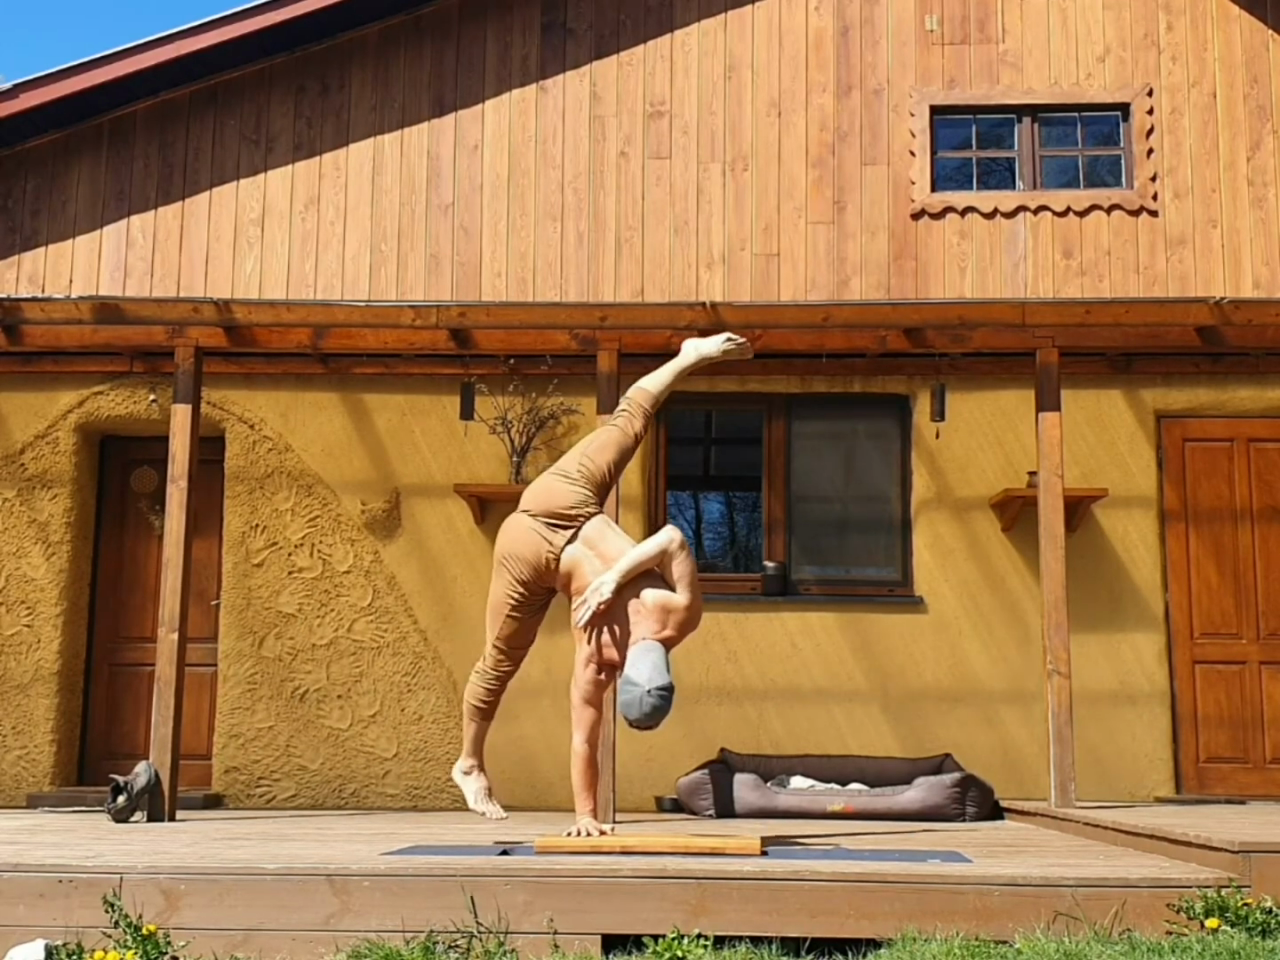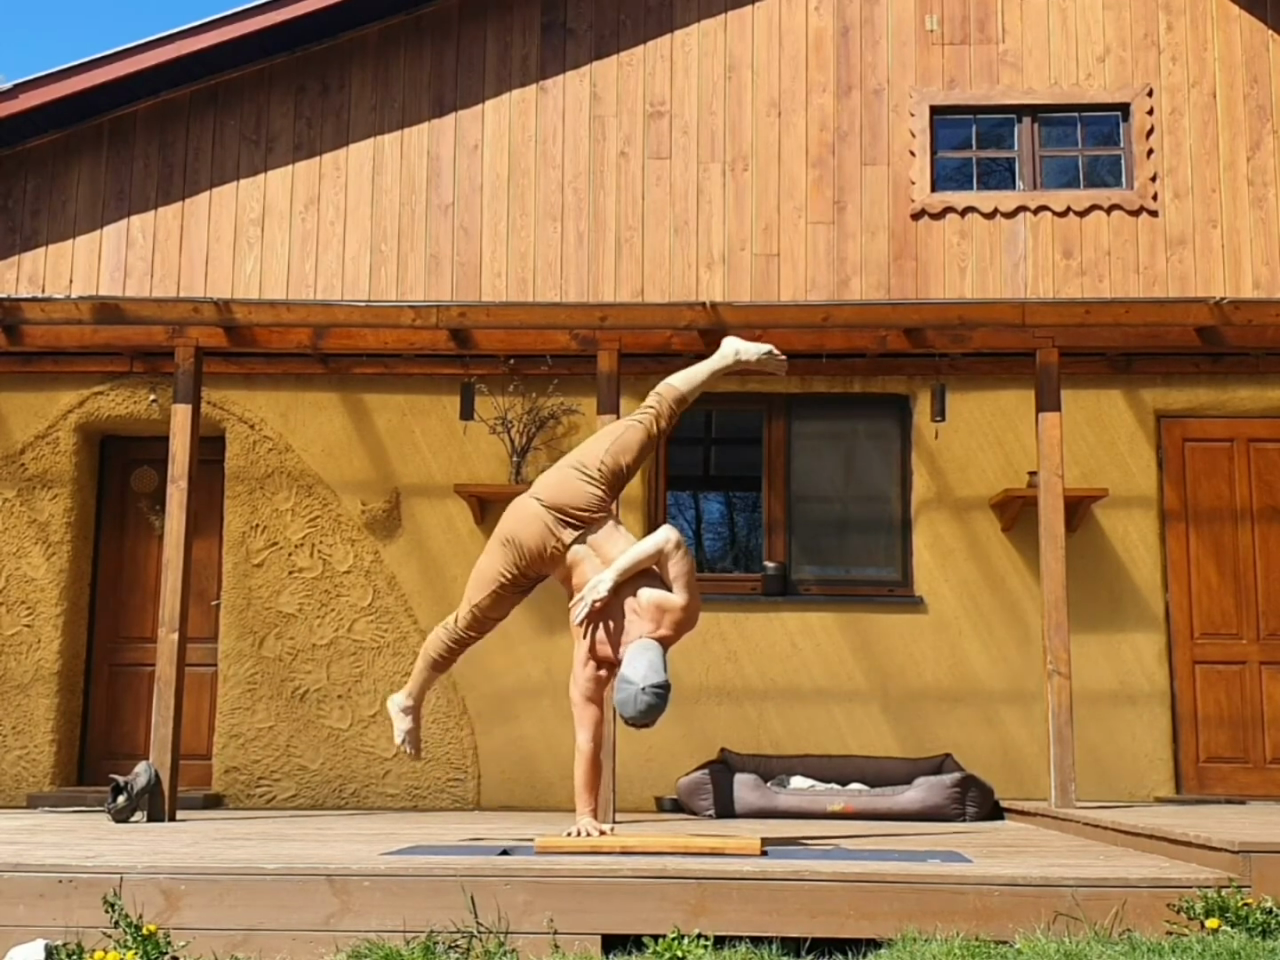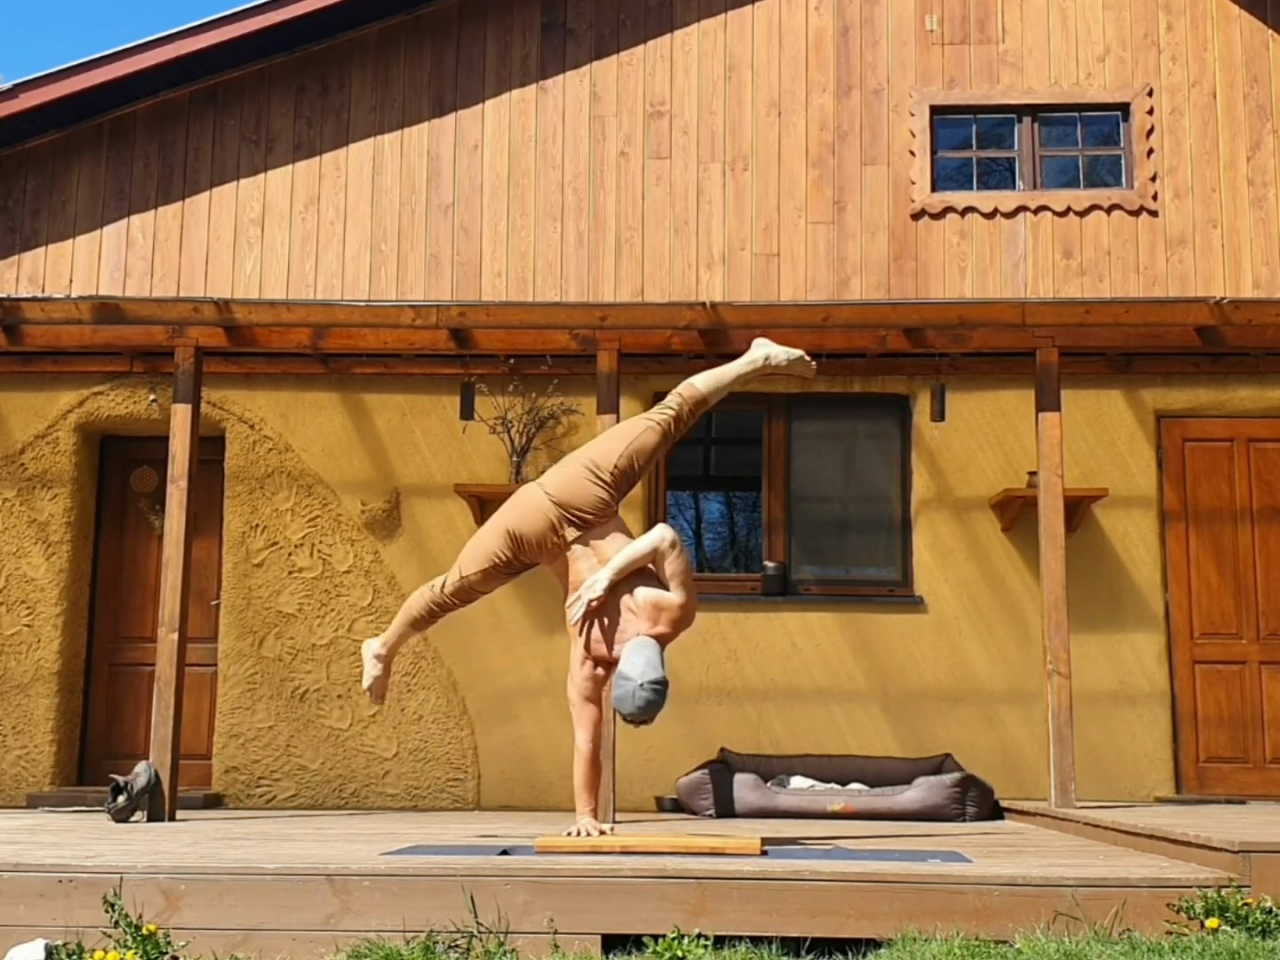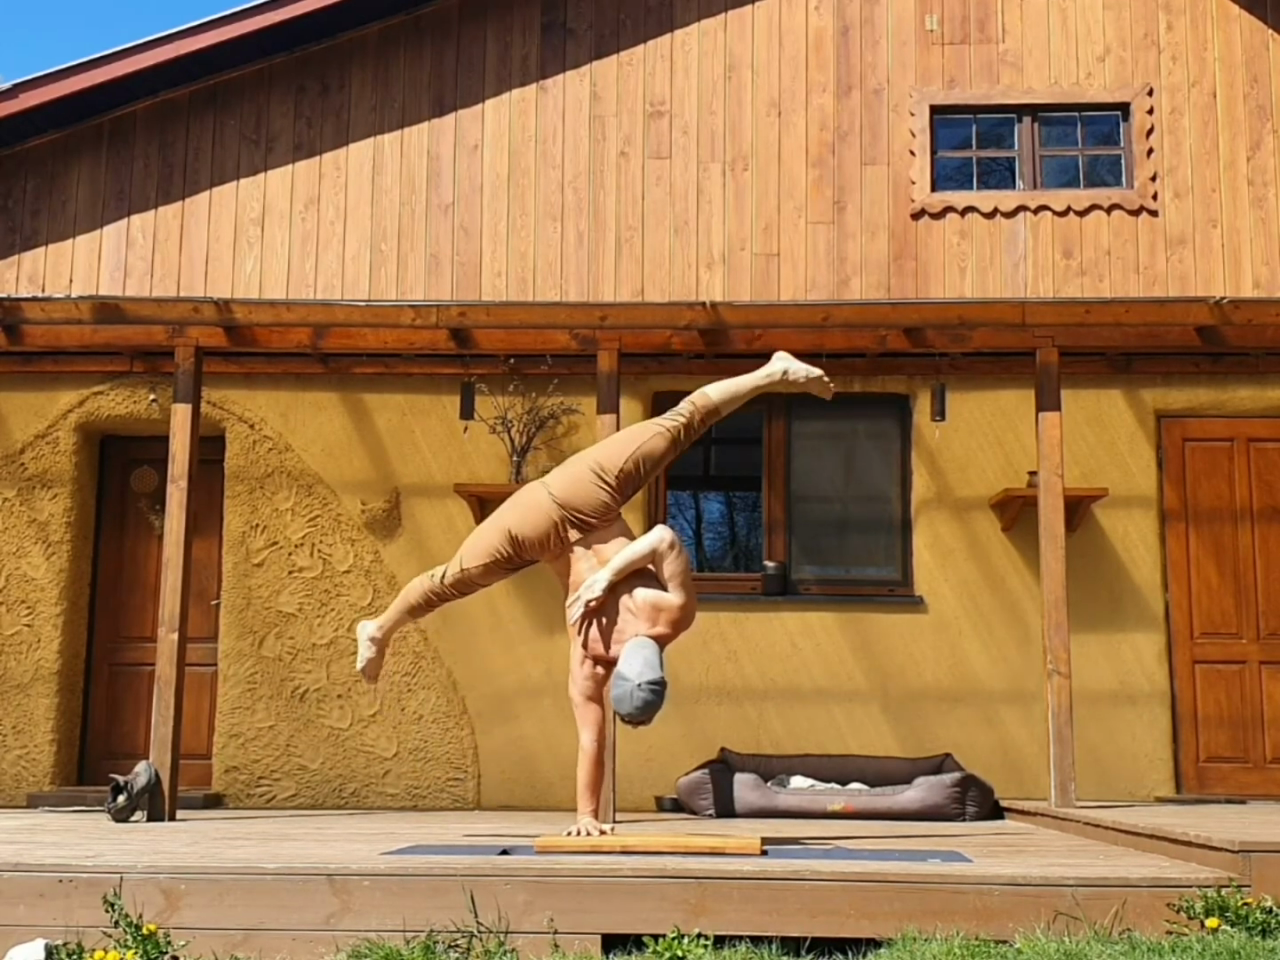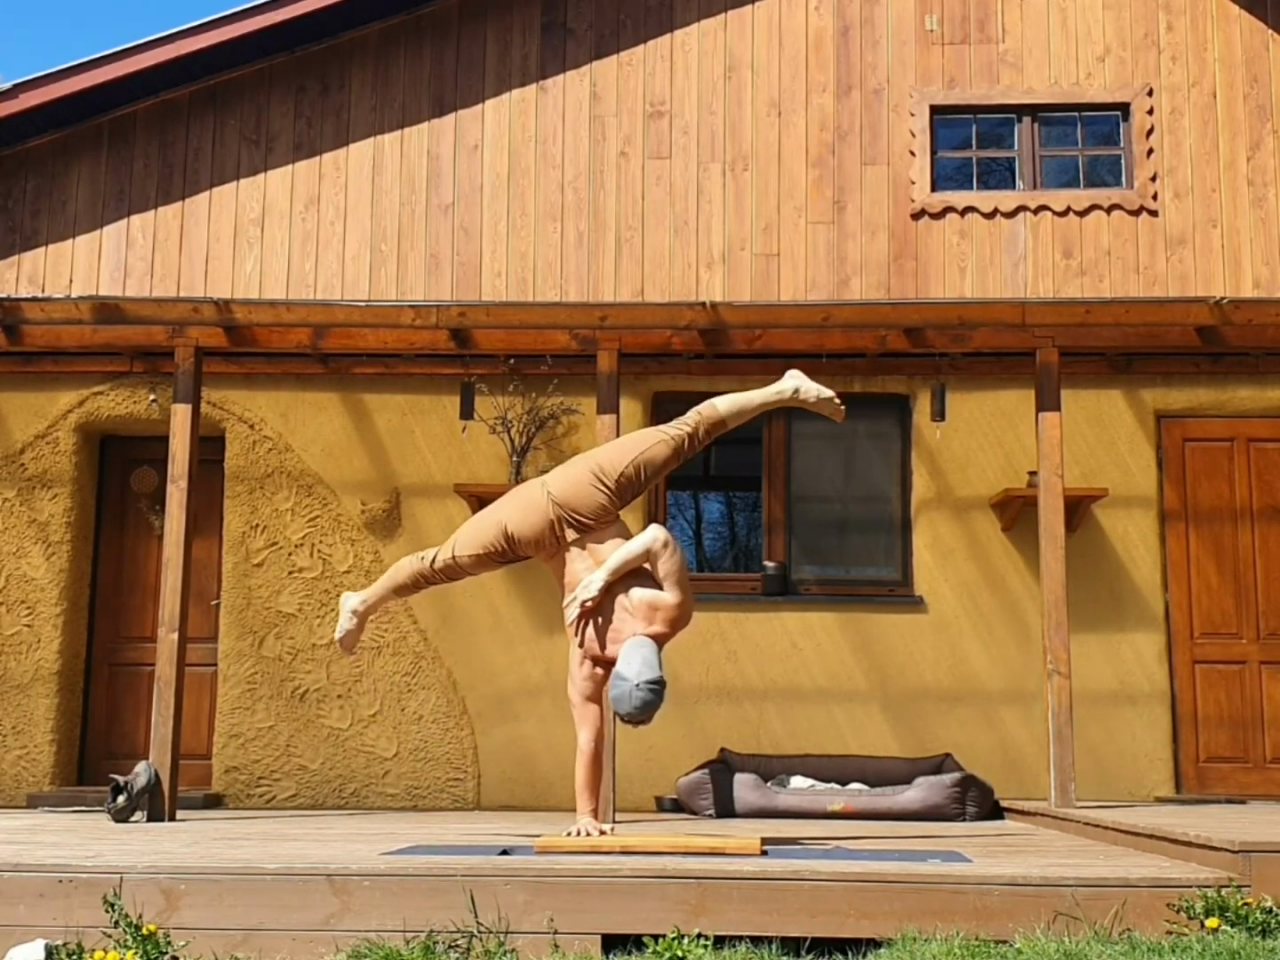
dt=0.4s
person 1, frame 1
left shoulder: (684, 615)
right shoulder: (597, 659)
left elbow: (673, 538)
right elbow: (583, 741)
left wrist: (613, 579)
right wrist: (585, 817)
left hip: (568, 505)
right hip: (533, 551)
left knee: (628, 423)
right knee: (497, 663)
left ankle: (692, 356)
right ankle: (469, 764)
person 1, frame 2
left shoulder: (679, 615)
right shoulder: (594, 658)
left elbow: (671, 538)
right elbow: (587, 742)
left wrist: (612, 578)
right wrist: (585, 816)
left hip: (581, 504)
right hip: (537, 536)
left knee: (651, 418)
right knee: (466, 626)
left ankle: (727, 357)
right ankle: (409, 699)
person 1, frame 3
left shoulder: (676, 614)
right shoulder: (589, 659)
left elbow: (667, 537)
right elbow: (586, 743)
left wrist: (607, 576)
right wrist: (585, 815)
left hip: (582, 500)
right hip: (538, 523)
left knee: (668, 418)
right knee: (453, 590)
left ankle: (758, 359)
right ankle: (383, 648)
person 1, frame 4
left shoulder: (676, 614)
right shoulder: (589, 658)
left elbow: (666, 538)
right elbow: (590, 742)
left wrist: (606, 577)
right wrist: (586, 814)
left hip: (583, 499)
right hip: (541, 523)
left knee: (681, 423)
right knee: (453, 580)
left ankle: (776, 374)
right ankle: (378, 630)
person 1, frame 5
left shoulder: (673, 614)
right shoulder: (588, 660)
left elbow: (660, 538)
right elbow: (587, 743)
left wrist: (602, 578)
right wrist: (585, 815)
left hip: (582, 498)
right hip: (537, 521)
left knee: (685, 432)
right knee: (444, 564)
left ankle: (786, 390)
right ankle: (361, 604)
